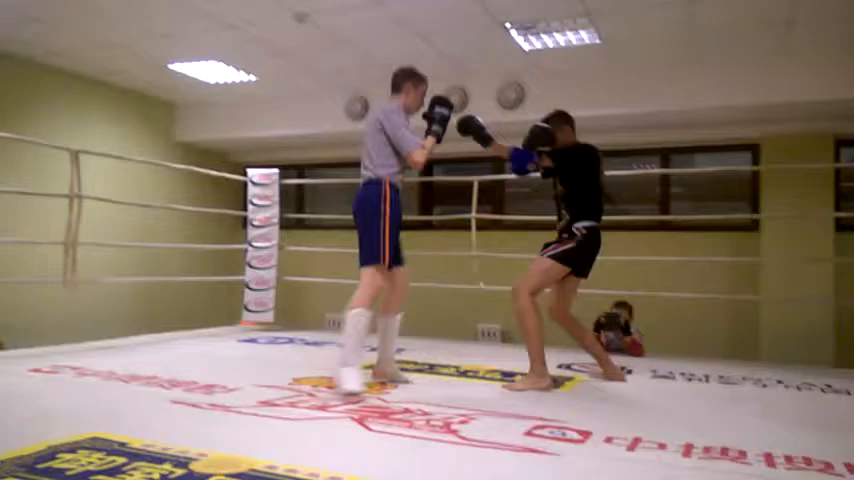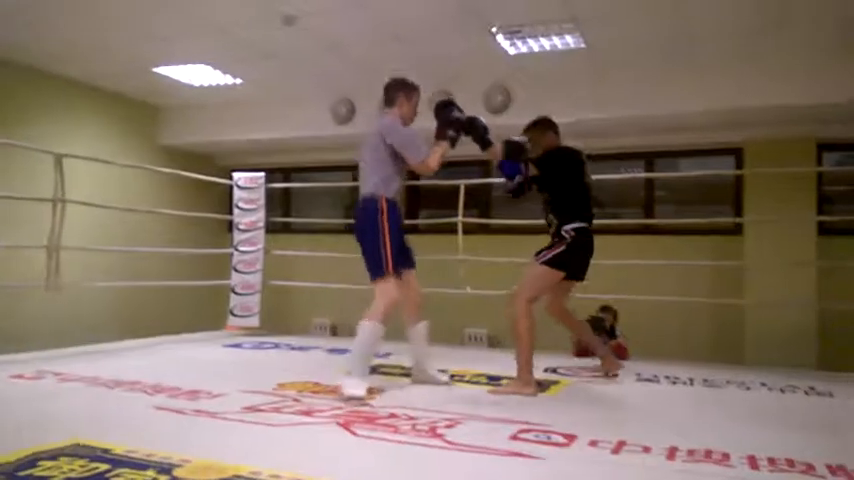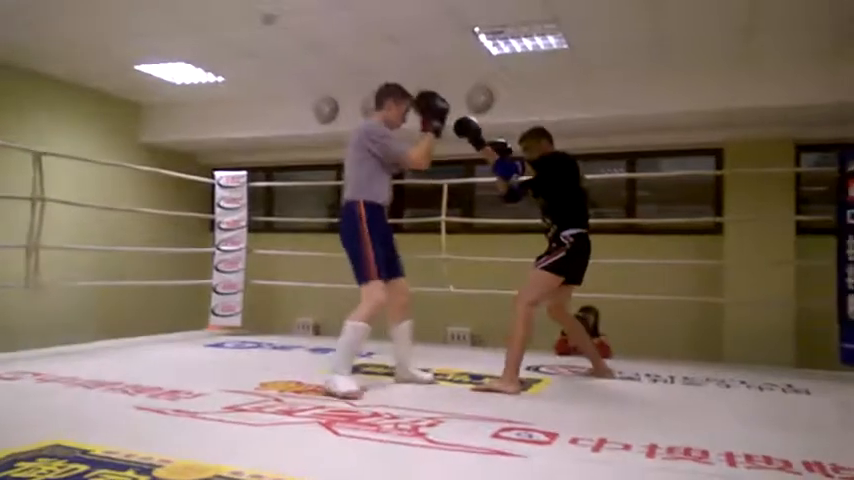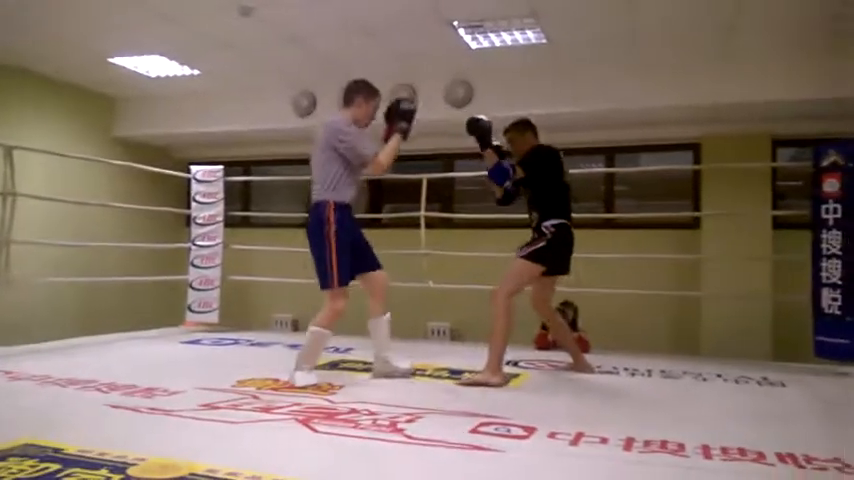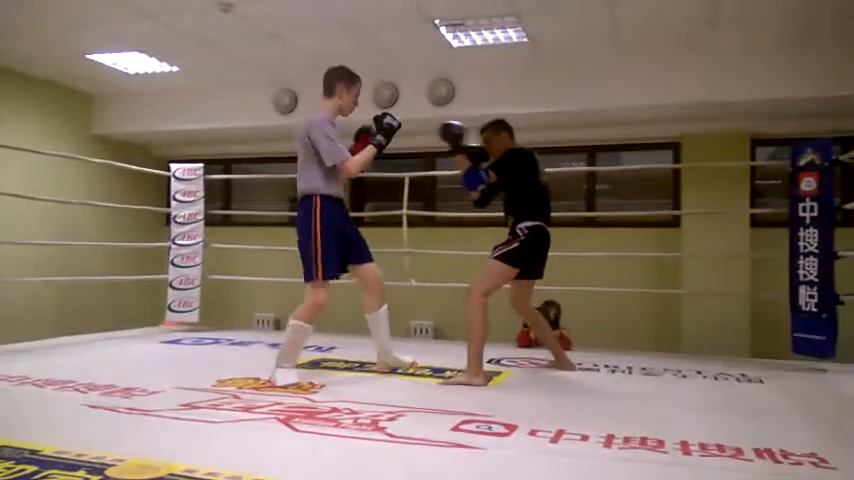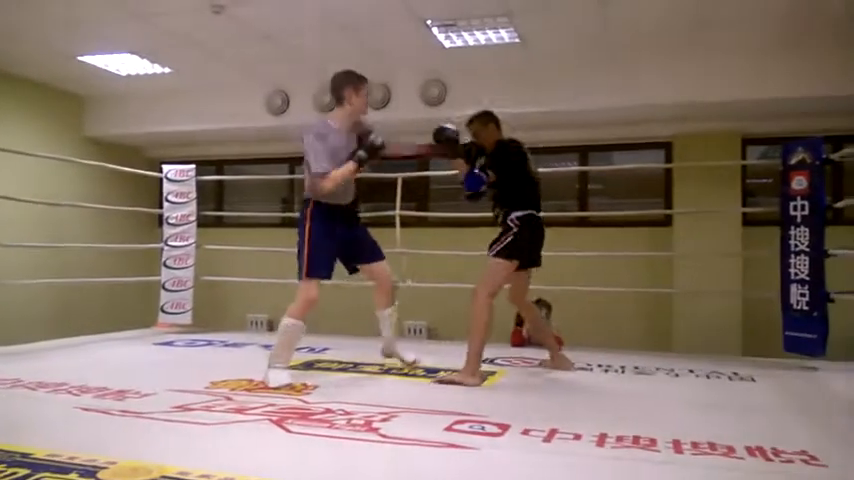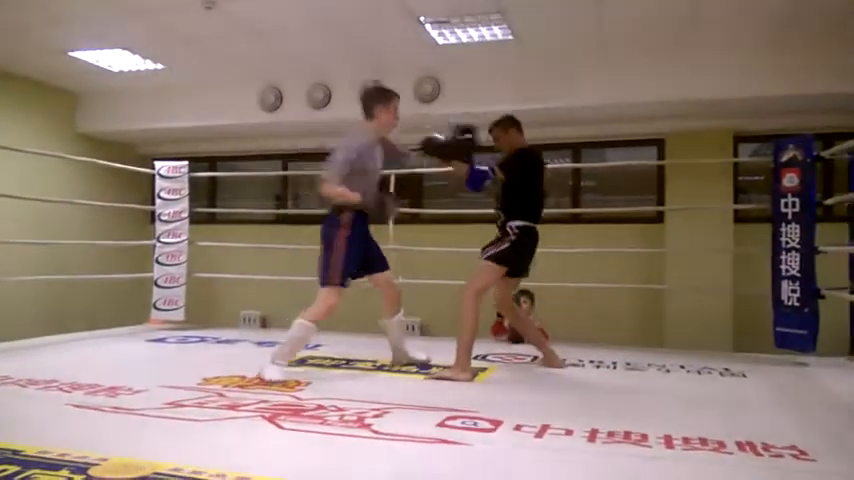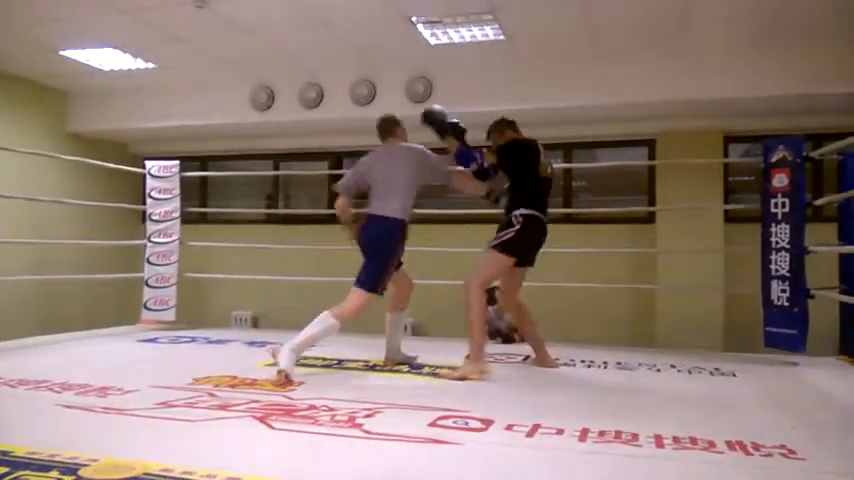
dt=0.2s
person 1, frame 1
left shoulder: (387, 118)
right shoulder: (391, 112)
left elbow: (404, 161)
right elbow: (417, 159)
left wrist: (431, 129)
right wrist: (436, 129)
left hip: (377, 198)
right hip: (380, 196)
left knee: (398, 285)
right knee: (373, 281)
left ankle: (384, 362)
right ankle: (348, 368)
person 1, frame 2
left shoulder: (387, 131)
right shoulder: (391, 126)
left elbow: (418, 165)
right elbow: (428, 165)
left wrist: (441, 135)
right wrist: (450, 135)
left hip: (383, 216)
right hip: (377, 215)
left knee: (413, 291)
right knee: (389, 295)
left ankle: (421, 367)
right ankle: (354, 377)
person 1, frame 3
left shoulder: (378, 135)
right shoulder: (372, 129)
left elbow: (417, 161)
right elbow: (415, 160)
left wrist: (428, 127)
right wrist: (435, 125)
left hip: (375, 218)
right hip: (361, 216)
left knee: (400, 294)
right knee: (376, 297)
left ankle: (403, 368)
right ankle: (339, 374)
person 1, frame 4
left shoulder: (346, 132)
right shoulder: (340, 128)
left elbow: (371, 166)
right elbow: (380, 163)
left wrist: (393, 129)
right wrist: (402, 127)
left hip: (343, 218)
right hip: (329, 217)
left knee: (379, 286)
right knee: (337, 303)
left ankle: (383, 361)
right ankle: (302, 369)
person 1, frame 5
left shoulder: (327, 124)
right shoulder: (317, 124)
right elbow: (350, 168)
left wrist: (370, 143)
right wrist: (379, 139)
left hip: (338, 210)
right hip: (318, 210)
left knee: (374, 280)
right knee: (317, 297)
left ankle: (386, 355)
right ankle: (283, 365)
person 1, frame 6
left shoulder: (357, 128)
right shoulder: (316, 134)
left elbow: (385, 152)
right elbow: (327, 183)
right wrist: (360, 156)
left hip: (348, 215)
right hip: (318, 216)
left knee: (386, 279)
right knee: (308, 295)
left ankle: (390, 346)
right ankle: (277, 365)
person 1, frame 7
left shoulder: (380, 143)
right shoulder: (357, 144)
left elbow: (407, 159)
right elbow: (328, 188)
right wrist: (368, 200)
left hip: (358, 226)
right hip: (343, 226)
left knee: (391, 289)
right knee: (327, 302)
left ankle: (400, 351)
right ankle: (277, 360)
person 1, frame 8
left shoulder: (365, 162)
right shoulder: (419, 153)
left elbow: (341, 204)
right elbow: (458, 180)
left wrist: (353, 230)
right wrist: (486, 191)
left hip: (370, 228)
right hip: (390, 231)
left knee: (404, 284)
right knee: (355, 305)
left ankle: (393, 351)
right ankle: (291, 351)
person 2, frame 1
left shoulder: (583, 152)
right shoulder: (564, 159)
left elbow: (525, 162)
right elbow: (525, 164)
left wrist: (485, 139)
right wrist: (533, 145)
left hip: (579, 236)
right hip: (575, 238)
left knee: (522, 291)
right knee: (559, 310)
left ankle: (538, 374)
right ankle: (609, 367)
person 2, frame 2
left shoulder: (565, 155)
right shoulder: (550, 168)
left elbow: (515, 171)
right elbow: (515, 188)
left wrist: (484, 143)
right wrist: (510, 156)
left hip: (570, 239)
right hip: (572, 240)
left knee: (522, 298)
right knee: (555, 307)
left ankle: (525, 380)
right ankle: (608, 359)
person 2, frame 3
left shoulder: (560, 161)
right shoulder: (544, 177)
left elbow: (510, 172)
right elbow: (507, 192)
left wrist: (479, 143)
right wrist: (500, 158)
left hip: (569, 243)
right hip: (567, 245)
left knee: (524, 302)
right knee: (557, 309)
left ankle: (509, 378)
right ankle: (599, 365)
person 2, frame 4
left shoulder: (543, 154)
right shoulder: (533, 167)
left elbow: (501, 178)
right elbow: (503, 197)
left wrist: (485, 144)
right wrist: (498, 160)
left hip: (551, 234)
right hip: (553, 236)
left knee: (502, 292)
right knee: (541, 304)
left ankle: (493, 370)
right ankle: (579, 361)
person 2, frame 5
left shoulder: (517, 156)
right shoulder: (510, 167)
left elbow: (474, 182)
right elbow: (479, 199)
left wrist: (458, 149)
right wrist: (475, 163)
left hip: (526, 236)
right hip: (534, 238)
left knee: (477, 292)
right knee: (520, 304)
left ankle: (474, 371)
right ankle: (561, 358)
person 2, frame 6
left shoulder: (505, 148)
right shoulder: (503, 156)
left elbow: (477, 185)
right elbow: (472, 193)
left wrist: (456, 156)
right wrist: (467, 159)
left hip: (520, 227)
right hip: (527, 229)
left knee: (483, 292)
right knee: (519, 297)
left ankle: (471, 371)
right ankle: (558, 357)
person 2, frame 7
left shoulder: (526, 156)
right shoulder: (527, 161)
left elbow: (479, 180)
left wrist: (451, 159)
left hip: (516, 235)
right hip: (522, 237)
left knee: (472, 291)
right knee: (502, 301)
left ankle: (461, 366)
right ankle: (550, 356)
person 2, frame 8
left shoulder: (521, 146)
right shoulder: (534, 154)
left elbow: (475, 161)
left wrist: (446, 134)
left hip: (522, 224)
right hip: (533, 226)
left knee: (476, 284)
right knee: (509, 295)
left ankle: (476, 361)
right ankle: (542, 355)
